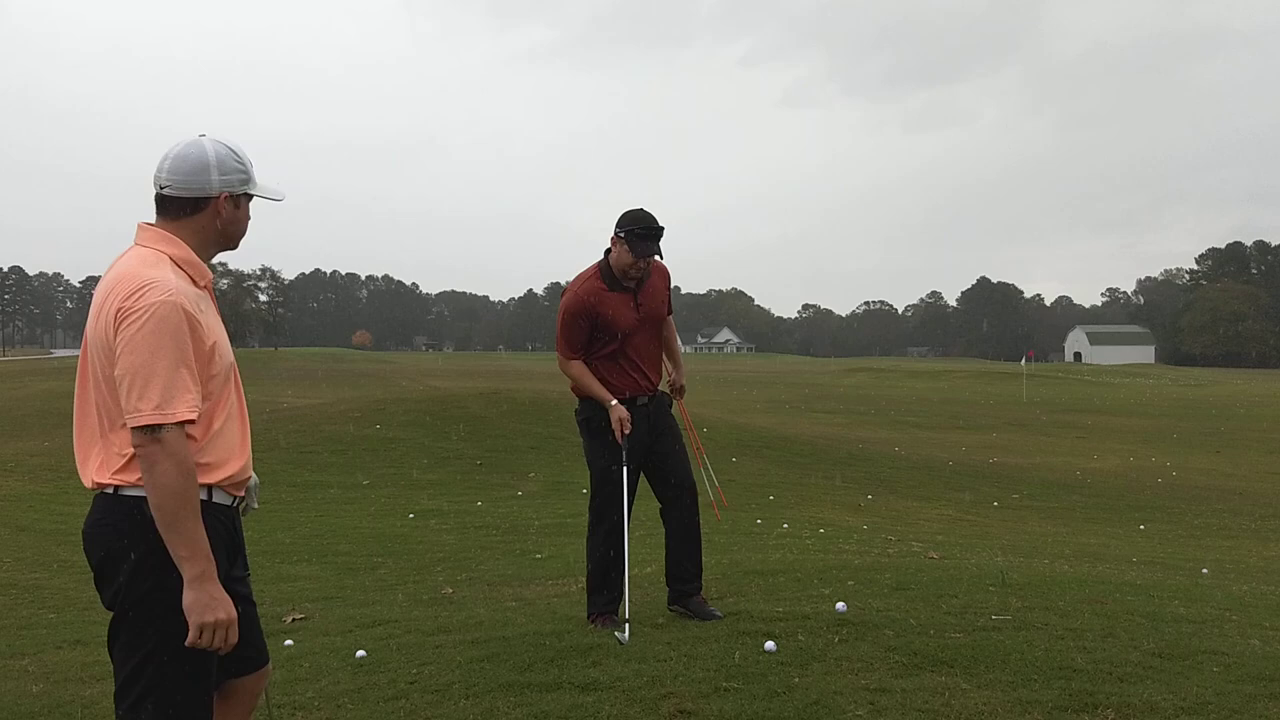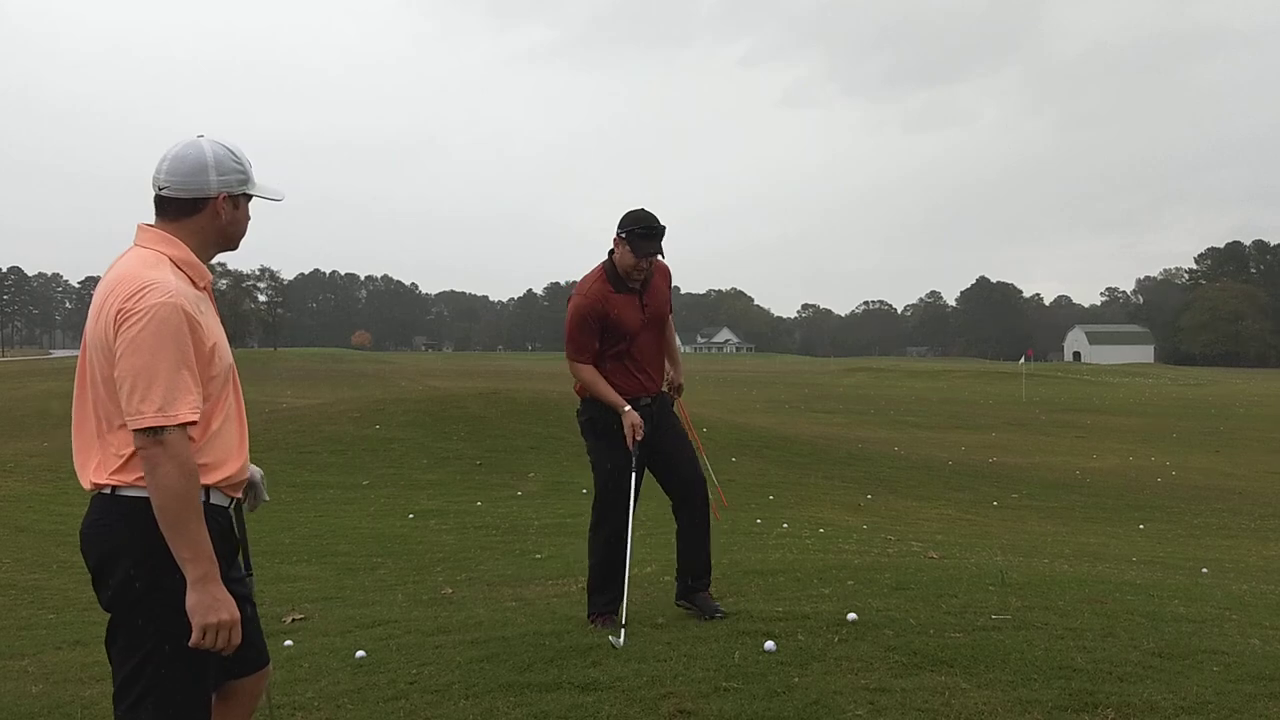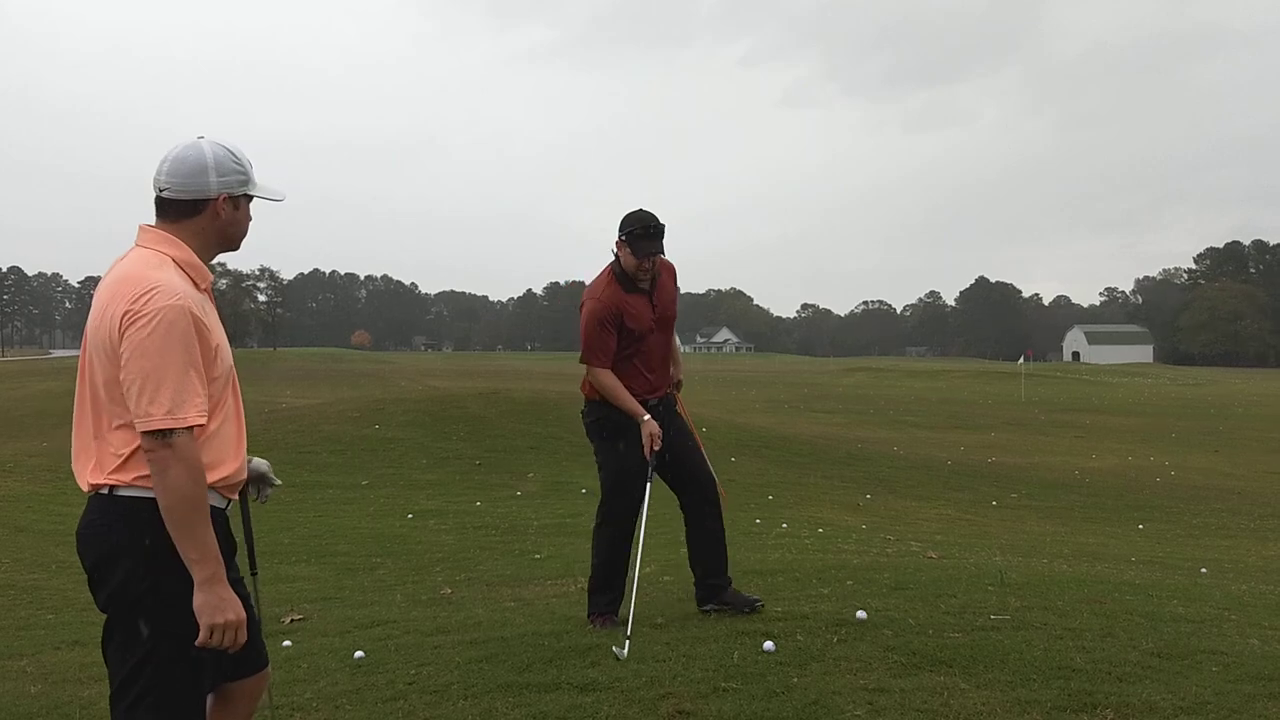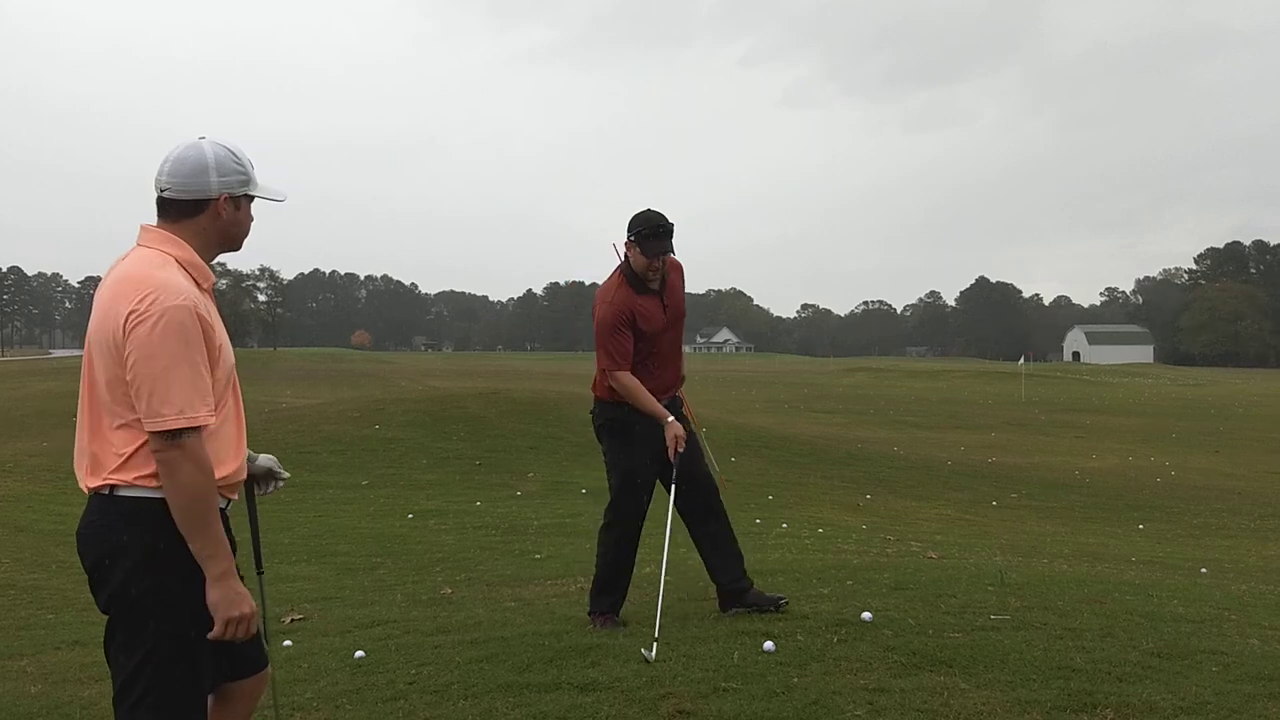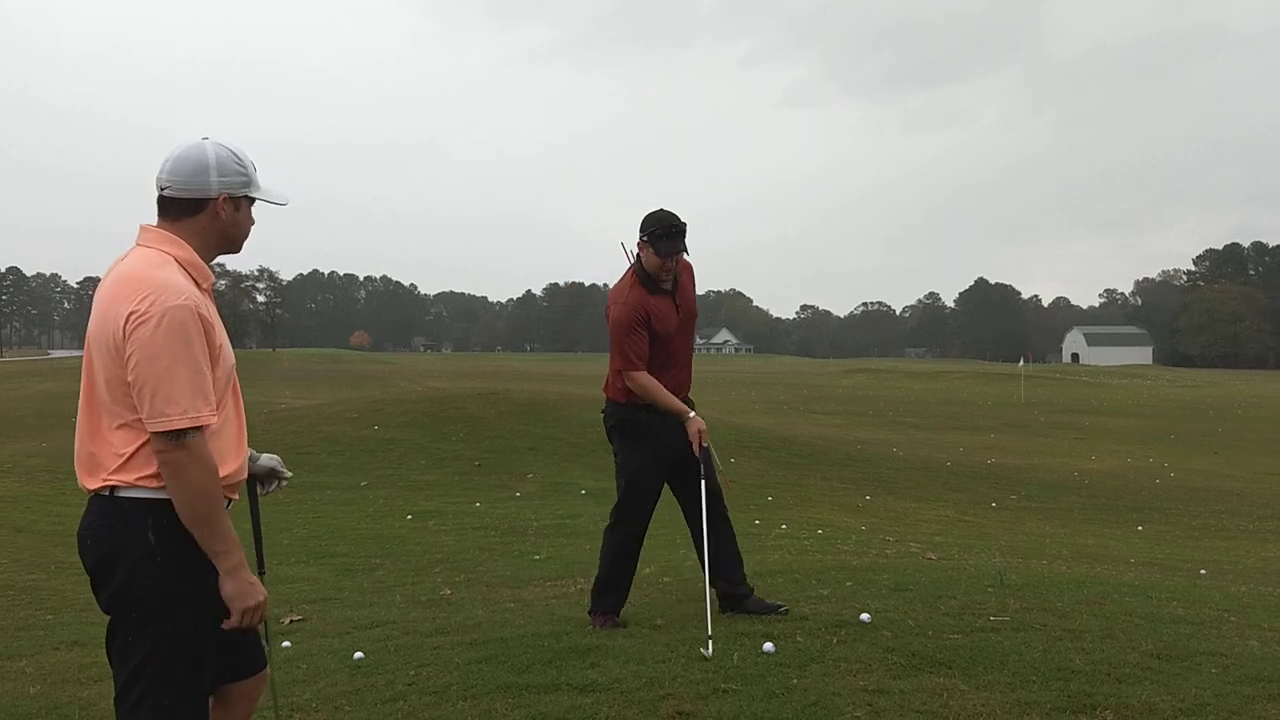
dt=0.1s
person 1, frame 1
left shoulder: (168, 277)
right shoulder: (159, 293)
right elbow: (158, 443)
left wrist: (228, 467)
right wrist: (199, 579)
left hip: (190, 519)
right hip: (160, 530)
person 1, frame 2
left shoulder: (166, 277)
right shoulder: (159, 294)
right elbow: (160, 445)
left wrist: (232, 467)
right wrist: (202, 580)
left hip: (186, 520)
right hip: (157, 531)
person 1, frame 3
left shoulder: (162, 277)
right shoulder: (164, 296)
right elbow: (165, 447)
left wrist: (234, 462)
right wrist: (210, 579)
left hip: (170, 525)
right hip: (153, 531)
person 1, frame 4
left shoulder: (159, 275)
right shoulder: (168, 296)
right elbow: (175, 447)
left wrist: (238, 459)
right wrist: (221, 575)
left hip: (169, 523)
right hip: (153, 530)
person 1, frame 5
left shoulder: (155, 275)
right shoulder: (168, 296)
right elbow: (178, 448)
left wrist: (241, 458)
right wrist: (232, 567)
left hip: (167, 525)
right hip: (153, 533)
person 2, frame 1
left shoulder: (658, 275)
right shoulder: (582, 295)
right elbow: (569, 360)
left wrist: (677, 367)
right wrist: (612, 403)
left hip: (654, 405)
right hip: (605, 413)
left knee: (682, 495)
right knee: (610, 511)
left ankle: (685, 592)
right ankle: (602, 606)
person 2, frame 2
left shoulder: (660, 275)
right shoulder: (589, 296)
right elbow: (579, 365)
left wrist: (676, 366)
right wrist: (623, 409)
left hip: (656, 405)
right hip: (609, 415)
left knee: (692, 489)
right knee: (613, 511)
left ankle: (693, 587)
right ankle: (603, 606)
person 2, frame 3
left shoulder: (666, 274)
right shoulder: (601, 300)
right elbow: (598, 372)
left wrist: (675, 366)
right wrist: (641, 417)
left hip: (660, 407)
right hip: (614, 417)
left knee: (703, 493)
right knee: (619, 512)
left ankle: (714, 589)
right ankle: (602, 607)
person 2, frame 4
left shoulder: (673, 273)
right shoulder: (613, 302)
right elbow: (618, 375)
right wrist: (664, 420)
left hip: (668, 408)
right hip: (625, 417)
left knee: (703, 500)
right knee: (626, 513)
left ankle: (735, 589)
right ankle: (604, 607)
person 2, frame 5
left shoulder: (684, 273)
right shoulder: (627, 302)
right elbow: (634, 376)
right wrist: (687, 416)
left hip: (680, 412)
right hip: (636, 418)
left knee: (710, 503)
right knee: (633, 514)
left ankle: (734, 593)
right ankle: (604, 607)
